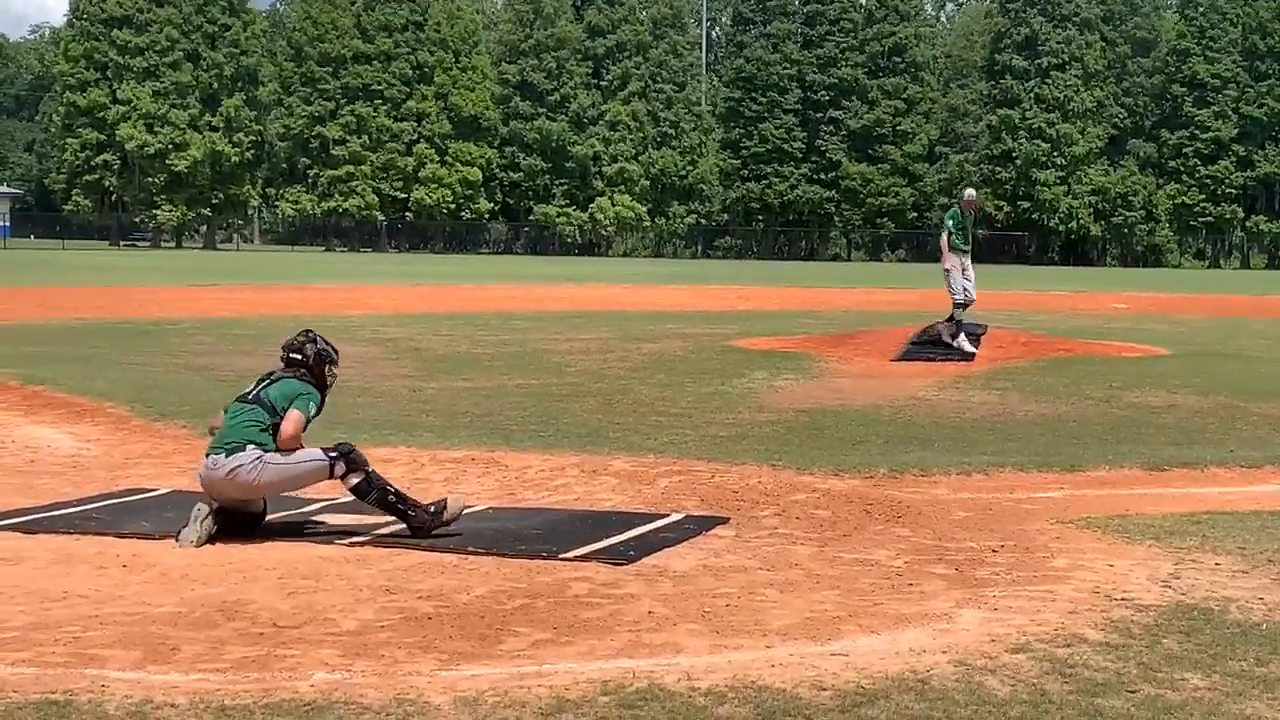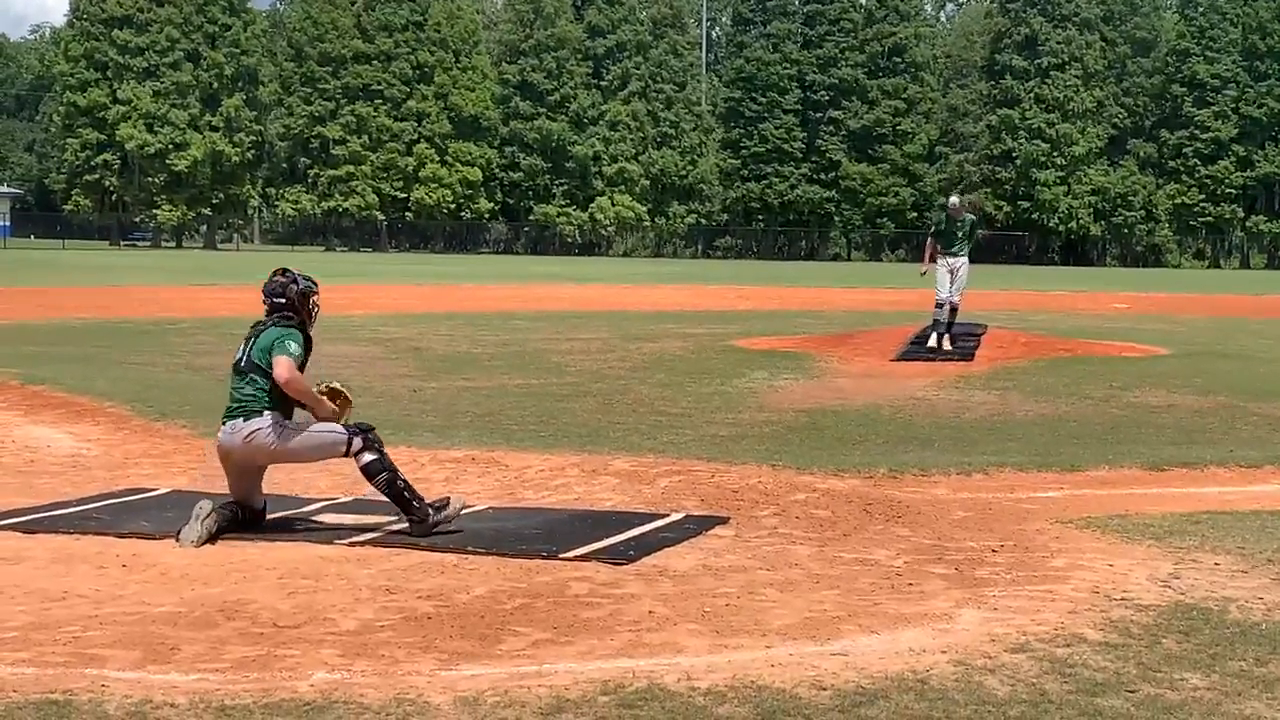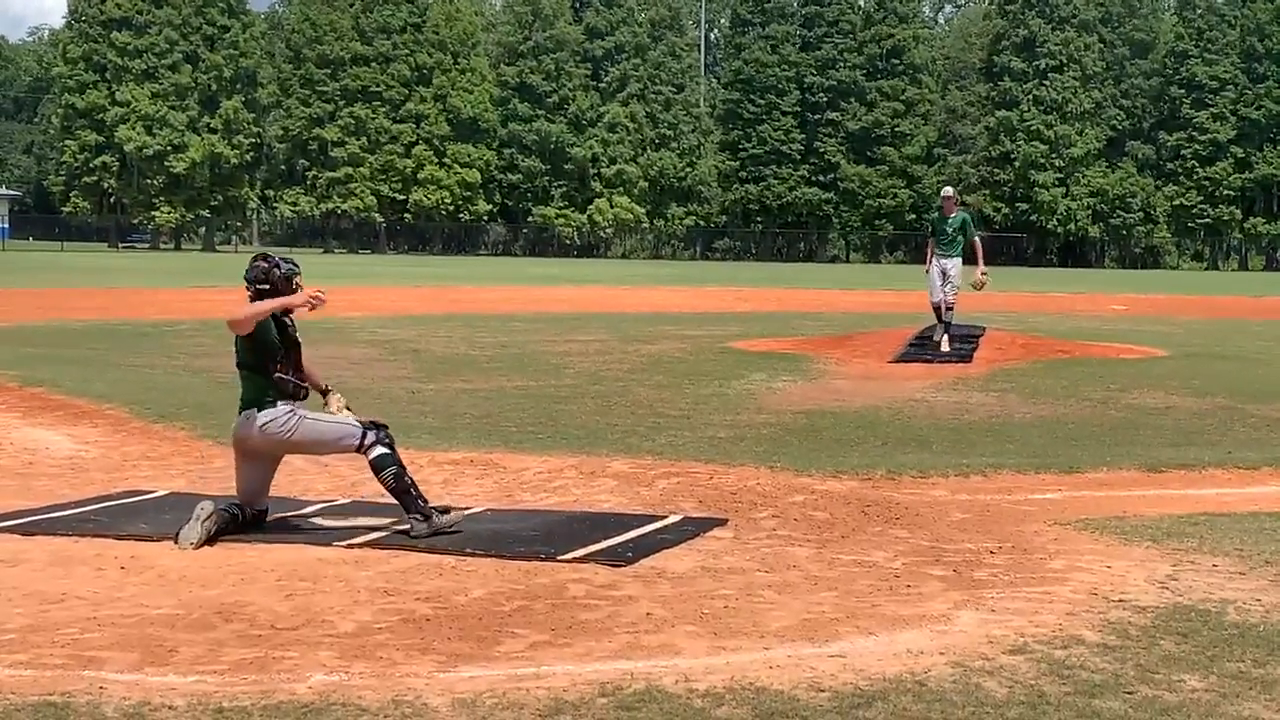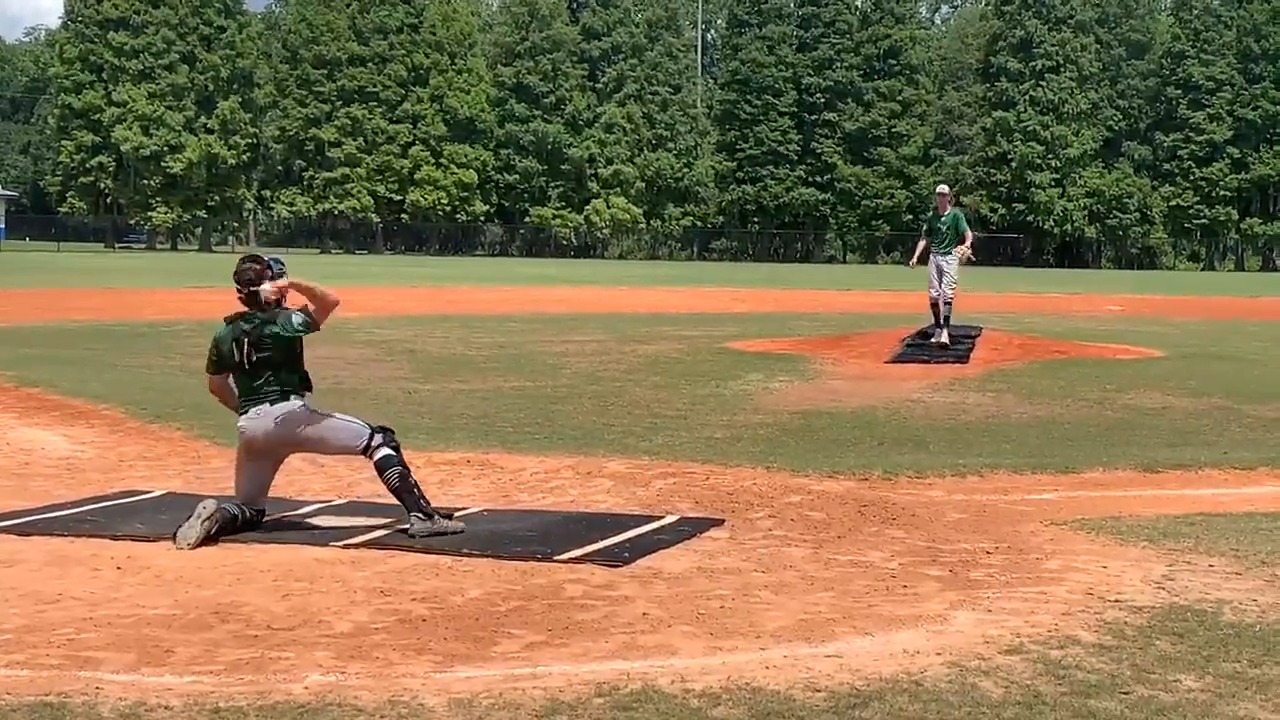
dt=0.3s
person 1, frame 1
left shoulder: (265, 383)
right shoulder: (307, 389)
left elbow: (215, 426)
right elbow: (289, 434)
right wrist: (295, 463)
left hip: (211, 471)
right hip: (246, 465)
left knee: (253, 514)
right knee: (345, 459)
left ankle: (213, 520)
right ankle: (419, 519)
person 1, frame 2
left shoulder: (258, 335)
right shoulder: (288, 333)
right elbow: (285, 376)
left wrist: (306, 401)
right wrist: (319, 404)
left hip: (228, 438)
right hip: (261, 430)
left knee: (251, 512)
right knee: (361, 438)
left ankle: (215, 518)
right ankle: (420, 514)
person 1, frame 3
left shoulder: (275, 322)
right shoulder: (261, 322)
left elbow: (295, 364)
right elbow: (235, 318)
left wrist: (326, 391)
right wrist: (290, 301)
left hip: (248, 429)
right hip: (277, 420)
left knee: (251, 511)
right knee: (374, 436)
left ankle: (214, 519)
right ankle: (420, 515)
person 1, frame 4
left shoulder: (224, 335)
right shoulder: (283, 322)
left elbow: (216, 386)
right elbow: (330, 302)
right wrist: (296, 283)
left hip: (249, 426)
right hip: (290, 417)
left knee: (250, 511)
right knee: (380, 440)
left ankle: (215, 520)
right ankle: (422, 516)
